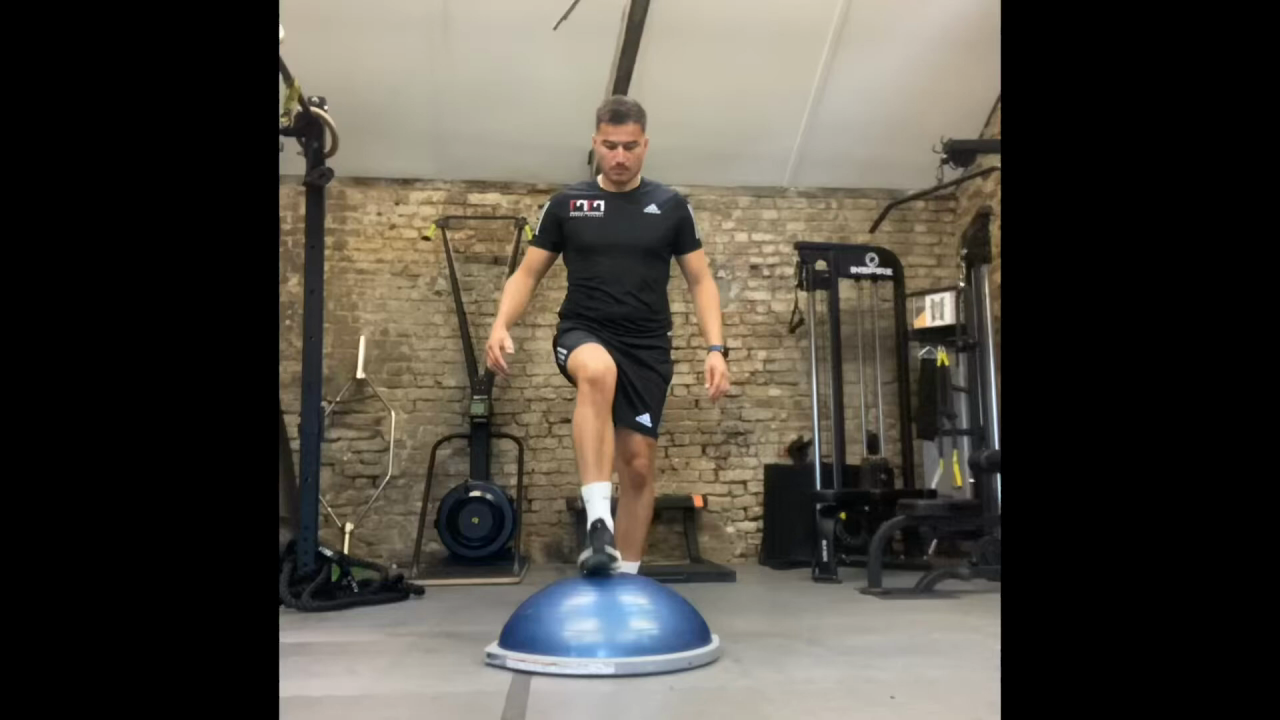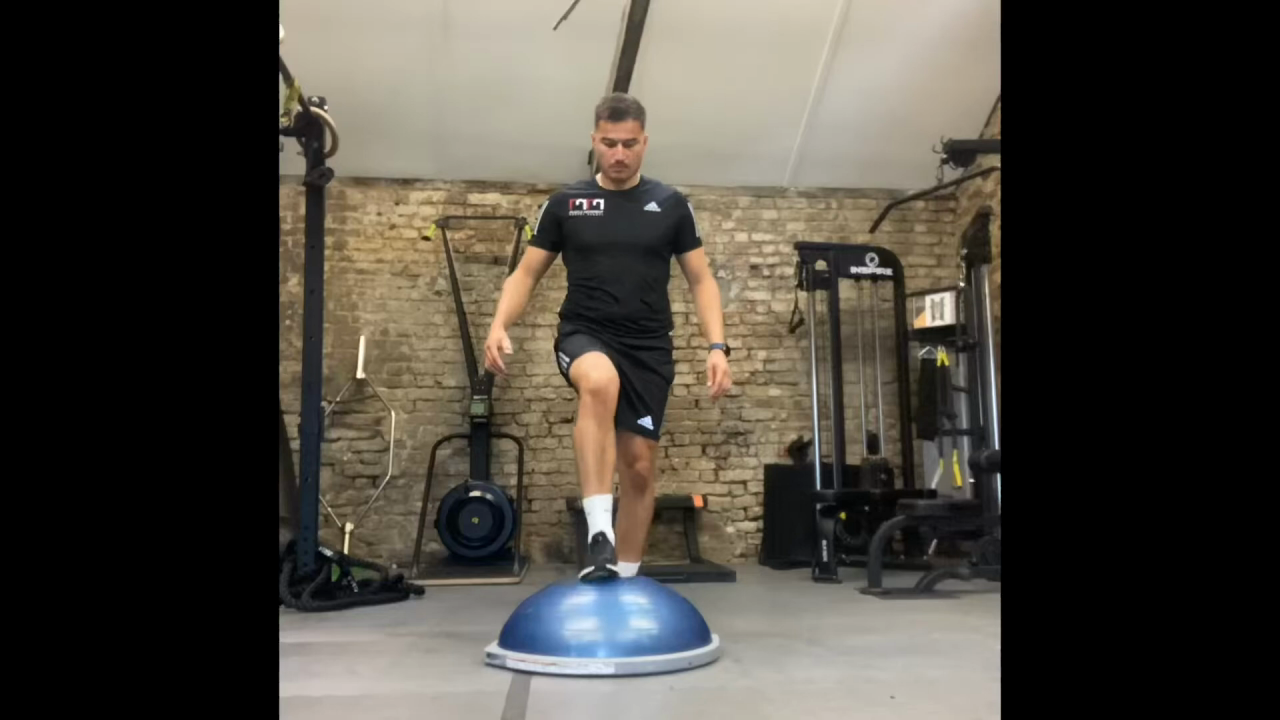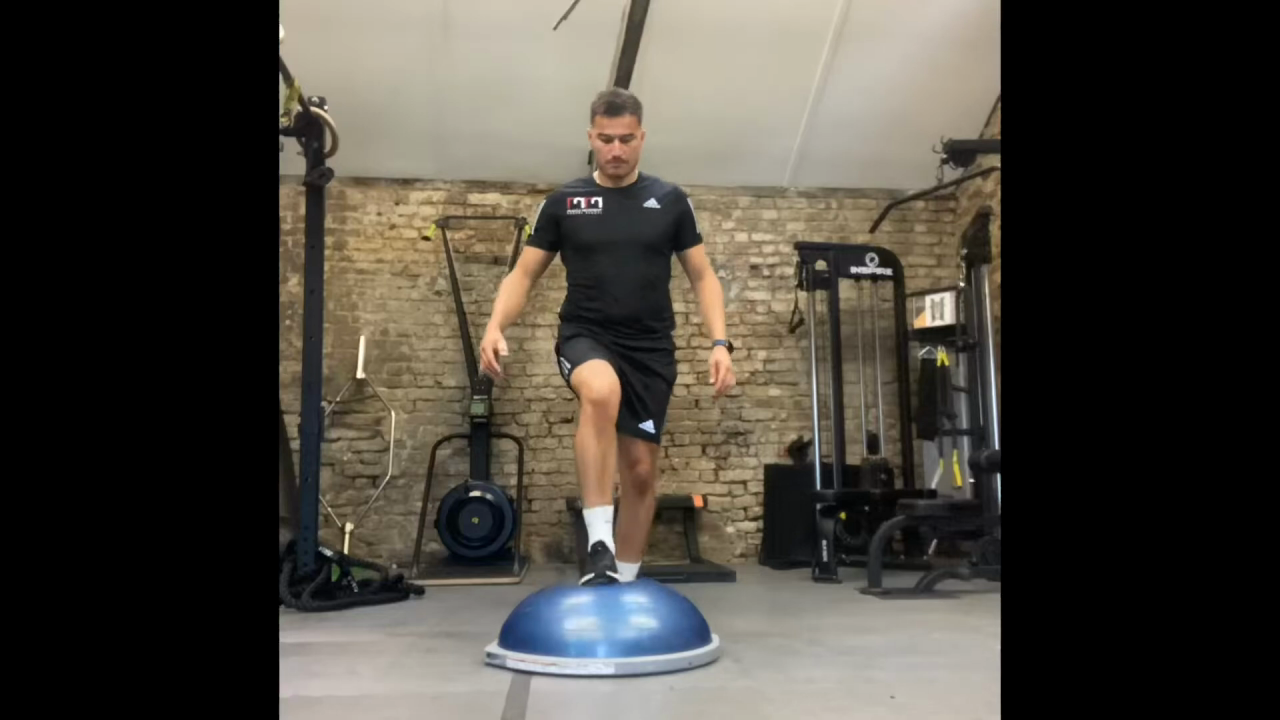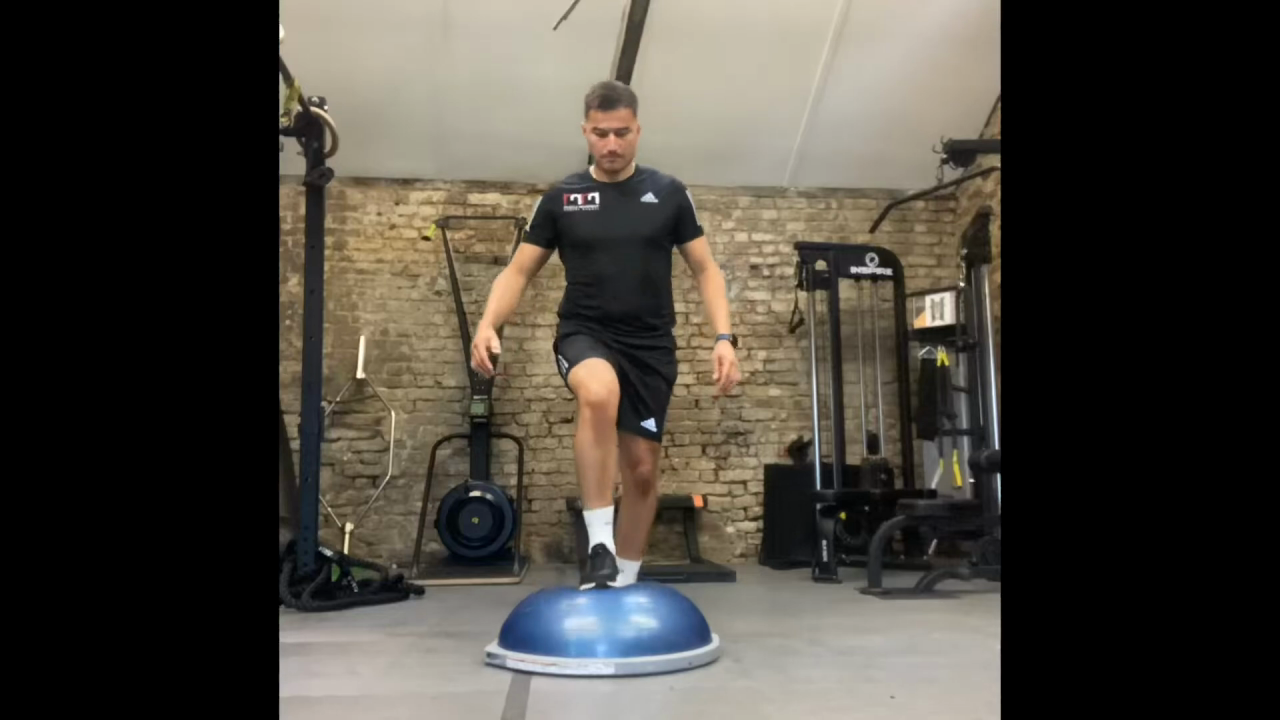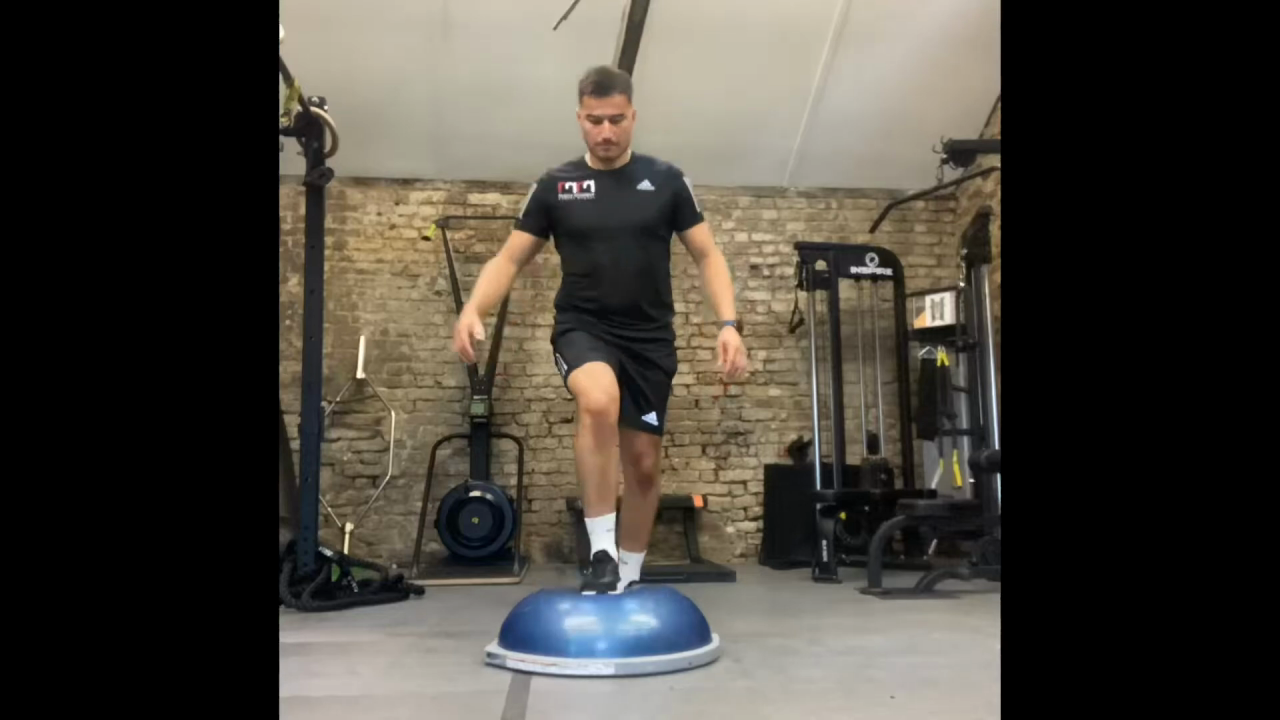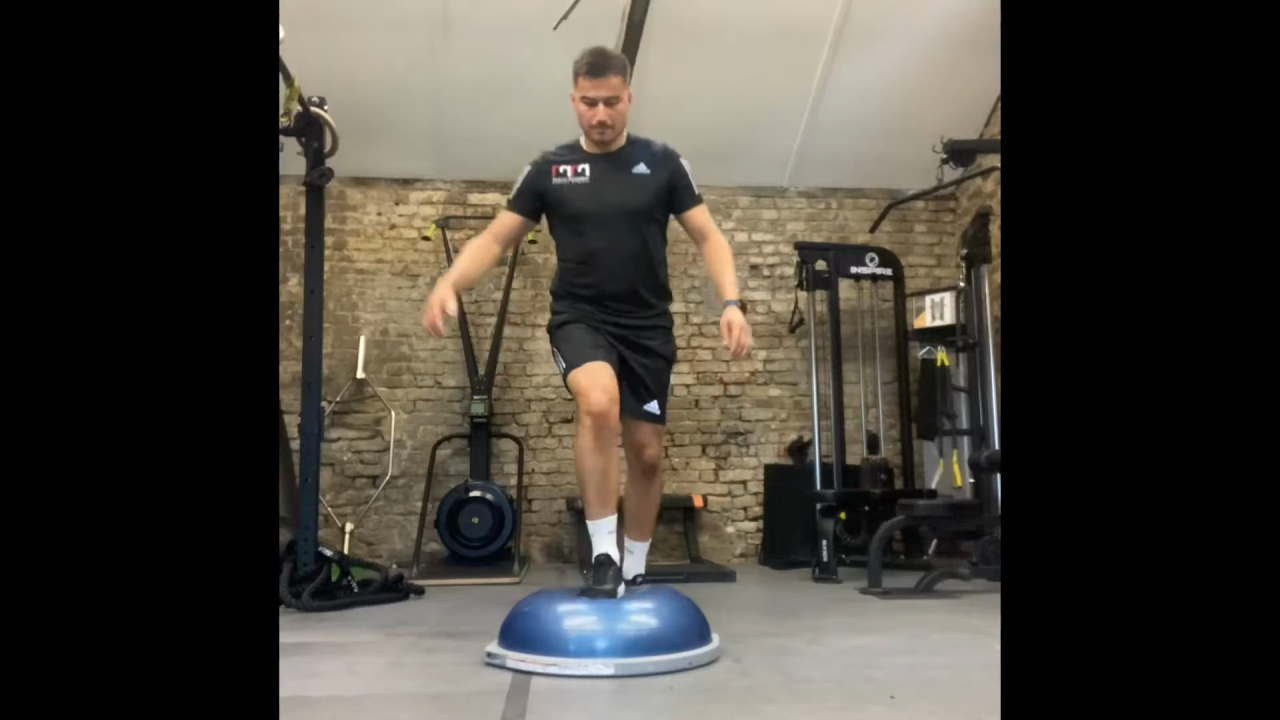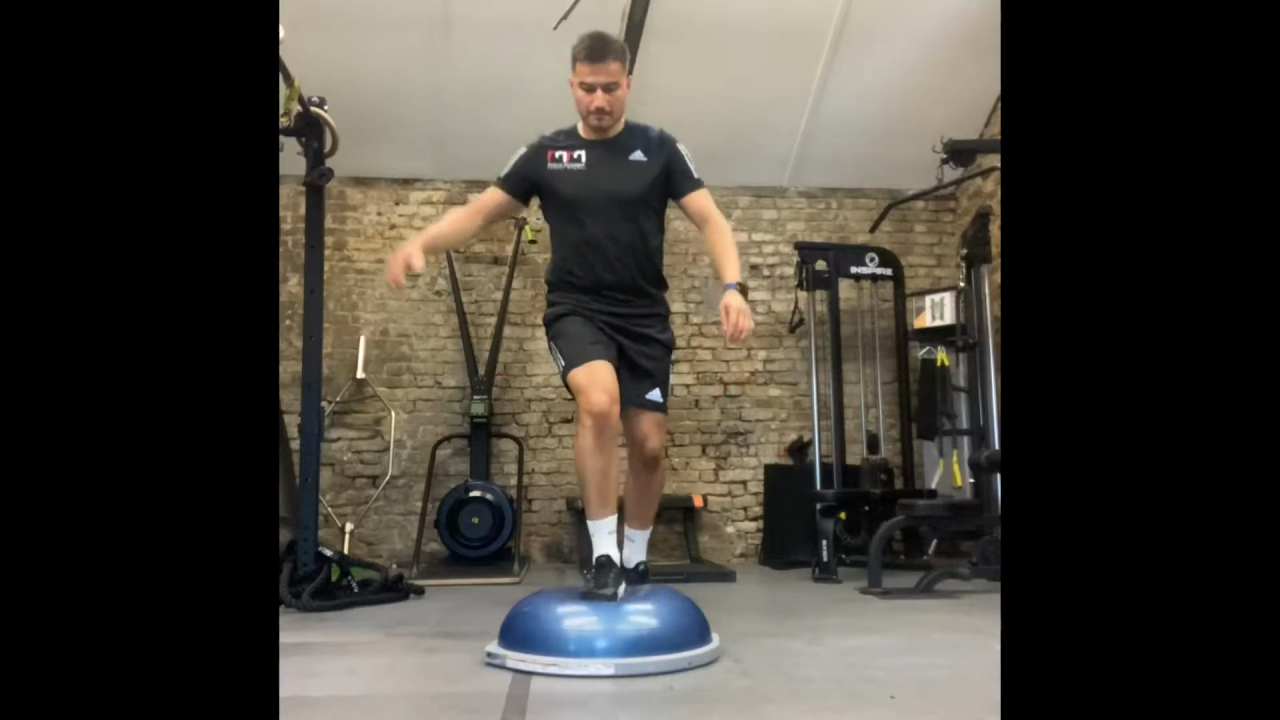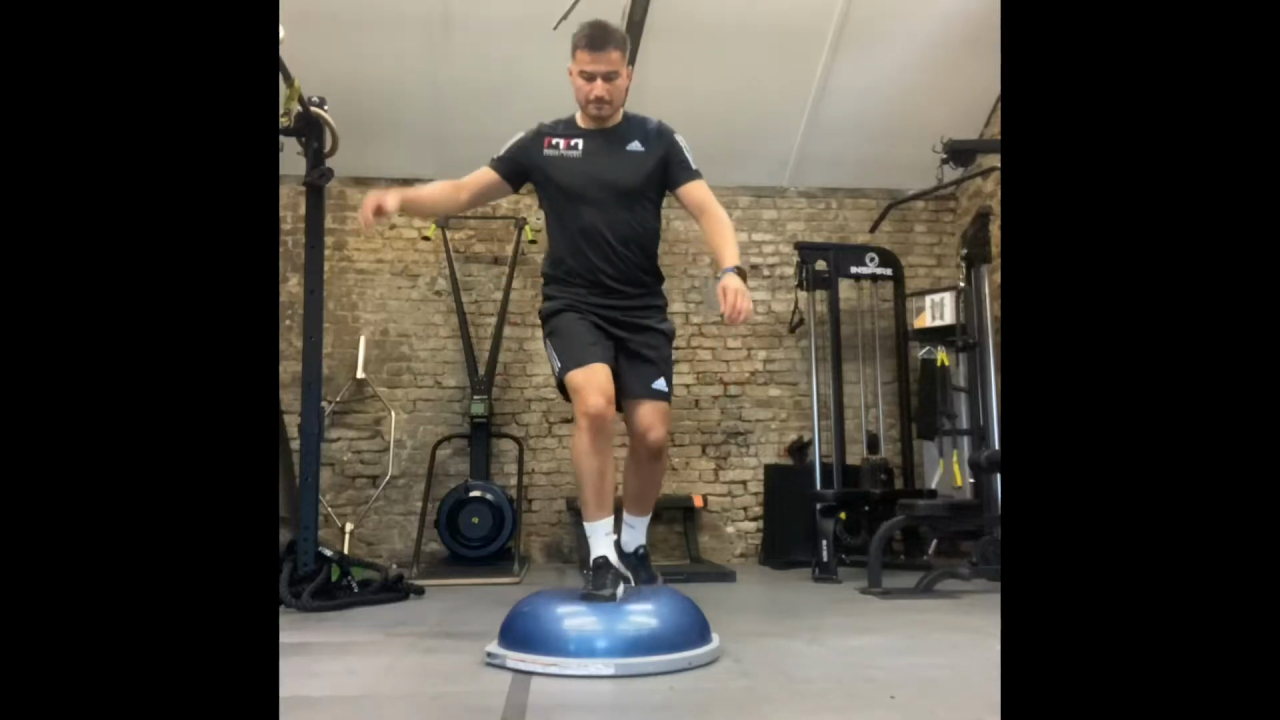
dt=0.1s
person 1, frame 1
left shoulder: (671, 205)
right shoulder: (566, 203)
left elbow: (700, 280)
right elbow: (528, 272)
left wrist: (715, 347)
right wrist: (501, 324)
left hip: (647, 346)
right hip: (584, 333)
left knee: (638, 464)
right knee: (599, 373)
left ankle: (627, 578)
right ankle: (598, 525)
person 1, frame 2
left shoulder: (671, 204)
right shoulder: (565, 203)
left elbow: (701, 279)
right elbow: (527, 272)
left wrist: (716, 346)
right wrist: (499, 324)
left hip: (648, 347)
right hip: (585, 335)
left knee: (638, 466)
right knee: (600, 382)
left ankle: (627, 580)
right ankle: (599, 538)
person 1, frame 3
left shoulder: (670, 200)
right shoulder: (564, 201)
left elbow: (702, 276)
right elbow: (523, 273)
left wrist: (719, 342)
right wrist: (495, 326)
left hip: (650, 347)
right hip: (586, 336)
left knee: (642, 469)
right knee: (601, 394)
left ankle: (626, 581)
right ankle: (599, 545)
person 1, frame 4
left shoulder: (668, 193)
right shoulder: (561, 198)
left elbow: (705, 268)
right elbow: (518, 271)
left wrist: (723, 337)
right wrist: (487, 323)
left hip: (651, 345)
right hip: (585, 334)
left knee: (642, 468)
right knee: (599, 394)
left ankle: (627, 581)
right ankle: (599, 548)
person 1, frame 5
left shoulder: (666, 180)
right shoulder: (555, 186)
left elbow: (706, 255)
right elbow: (509, 260)
left wrist: (727, 323)
right wrist: (473, 310)
left hip: (648, 337)
right hip: (583, 328)
left knee: (644, 461)
right knee: (600, 401)
left ankle: (630, 575)
right ankle: (602, 552)
person 1, frame 6
left shoulder: (662, 162)
right shoulder: (549, 169)
left elbow: (708, 236)
right elbow: (494, 239)
left wrist: (731, 303)
right wrist: (448, 282)
left hip: (647, 325)
right hip: (580, 319)
left knee: (646, 454)
right knee: (600, 403)
left ankle: (634, 571)
right ankle: (603, 555)
person 1, frame 7
left shoulder: (659, 148)
right shoulder: (544, 154)
left elbow: (710, 220)
right elbow: (477, 214)
left wrist: (733, 286)
right wrist: (421, 241)
left hip: (644, 316)
right hip: (576, 309)
left knee: (650, 442)
right knee: (599, 404)
left ankle: (635, 553)
right ankle: (605, 555)
person 1, frame 8
left shoulder: (657, 140)
right shoulder: (541, 143)
left elbow: (707, 211)
right elbow: (464, 192)
left wrist: (730, 269)
right wrist: (403, 197)
left hip: (641, 308)
right hip: (573, 304)
left knee: (651, 434)
right knee: (595, 406)
left ankle: (633, 544)
right ankle: (601, 556)
